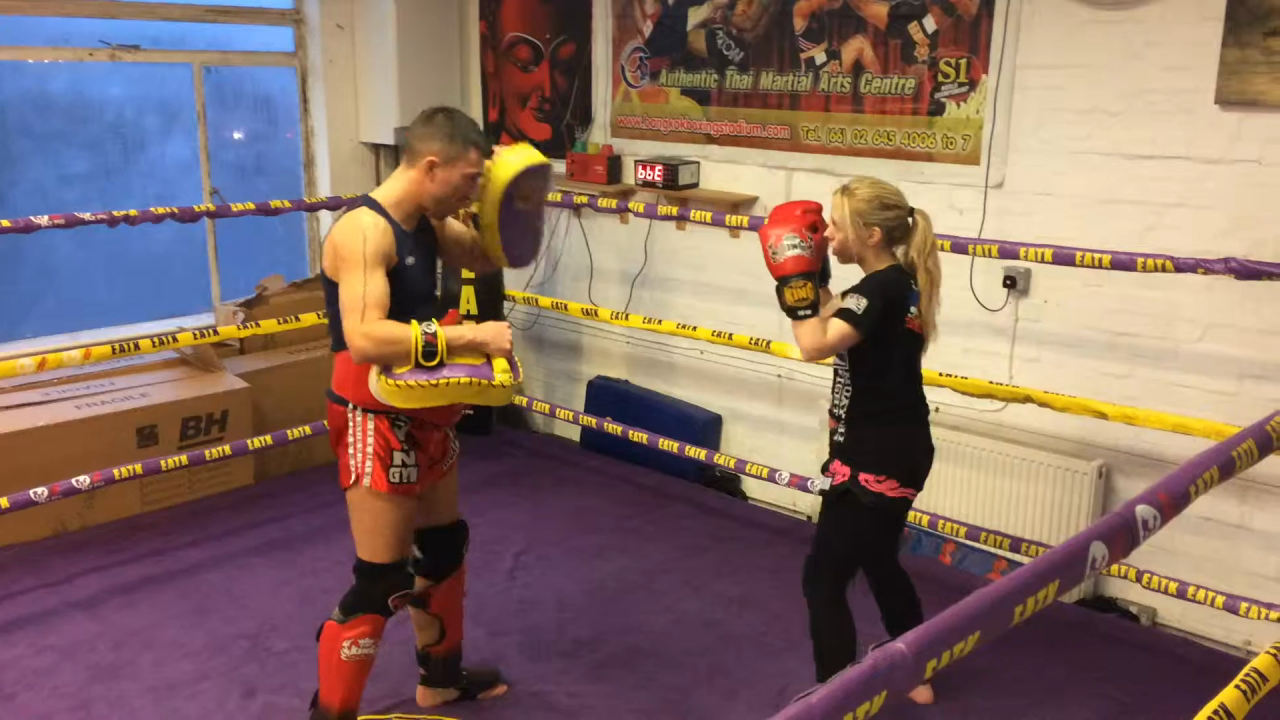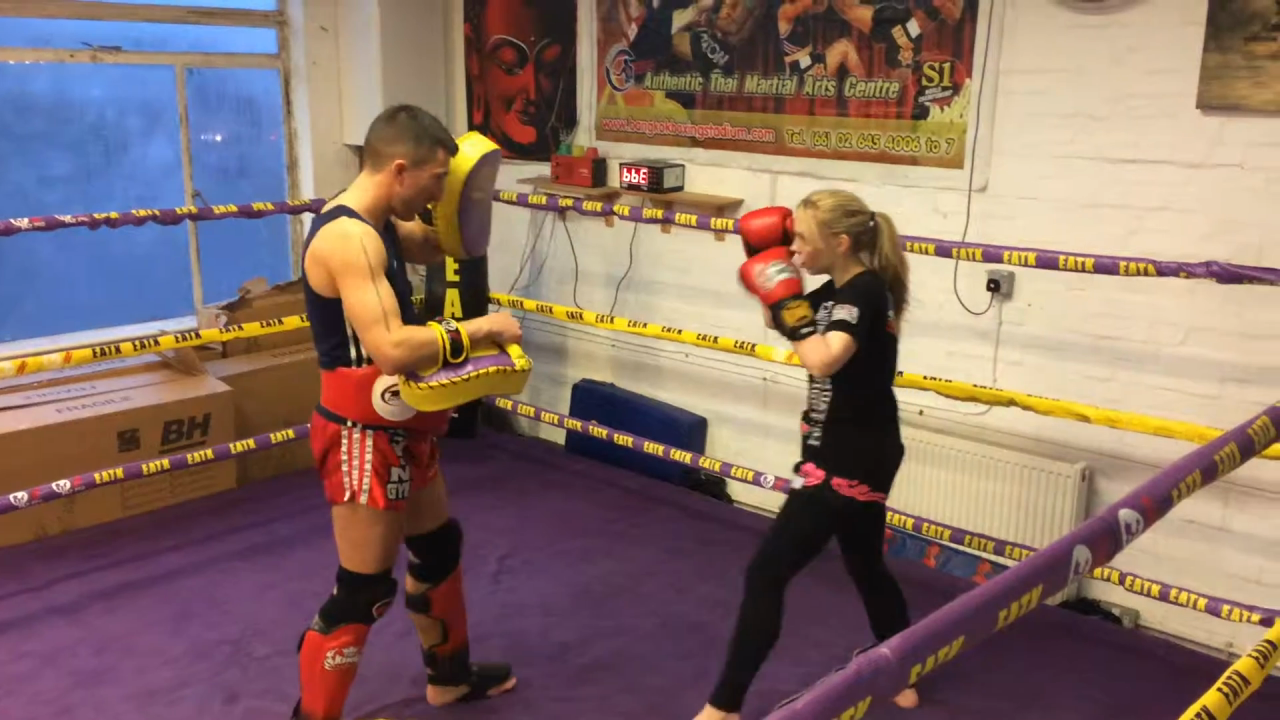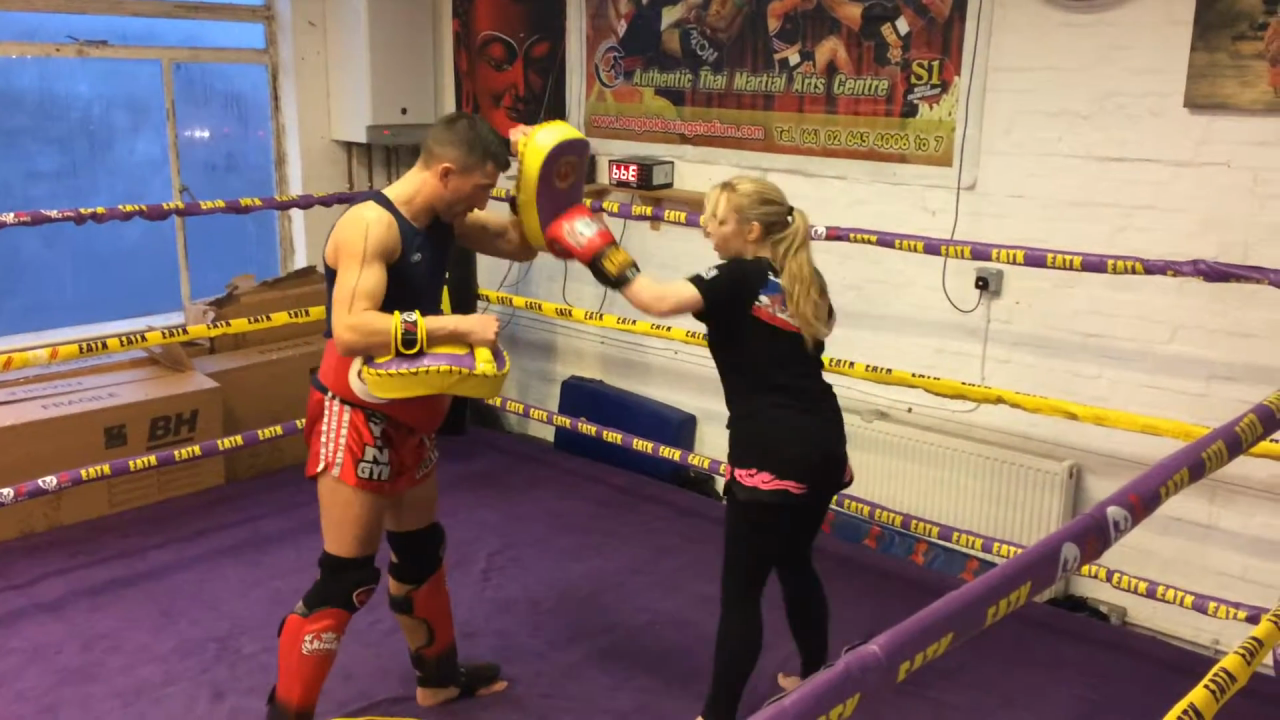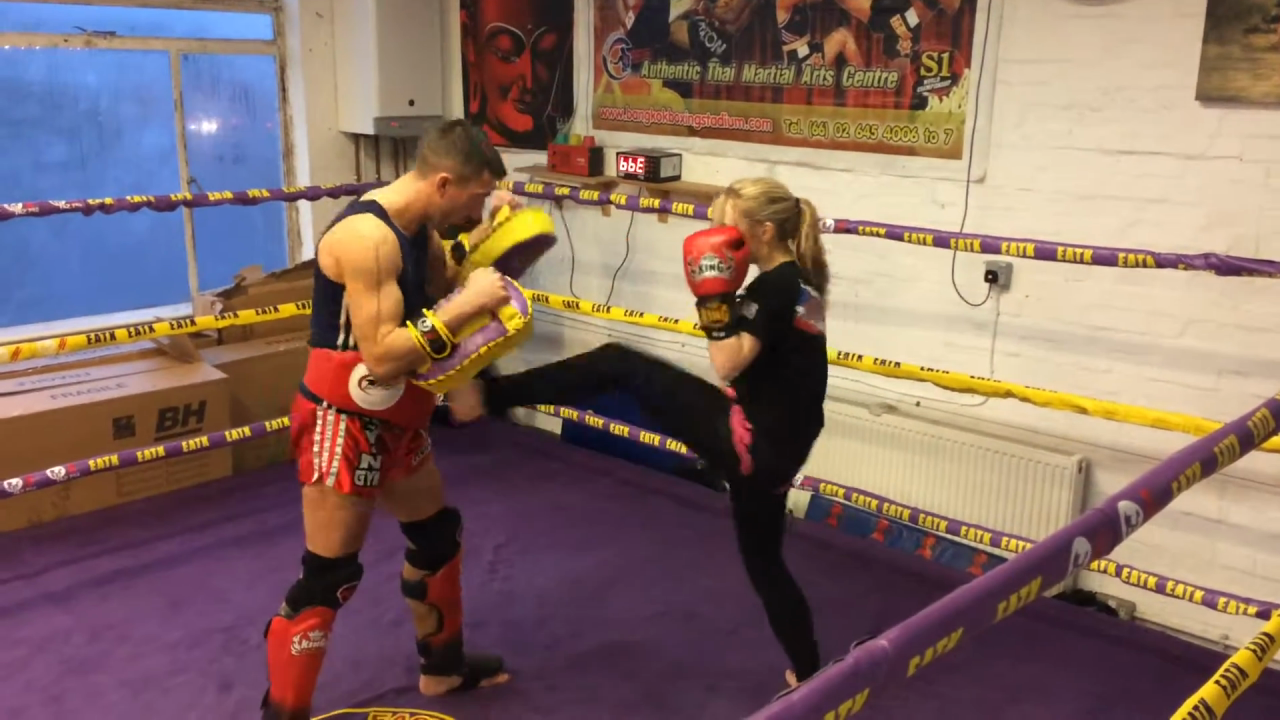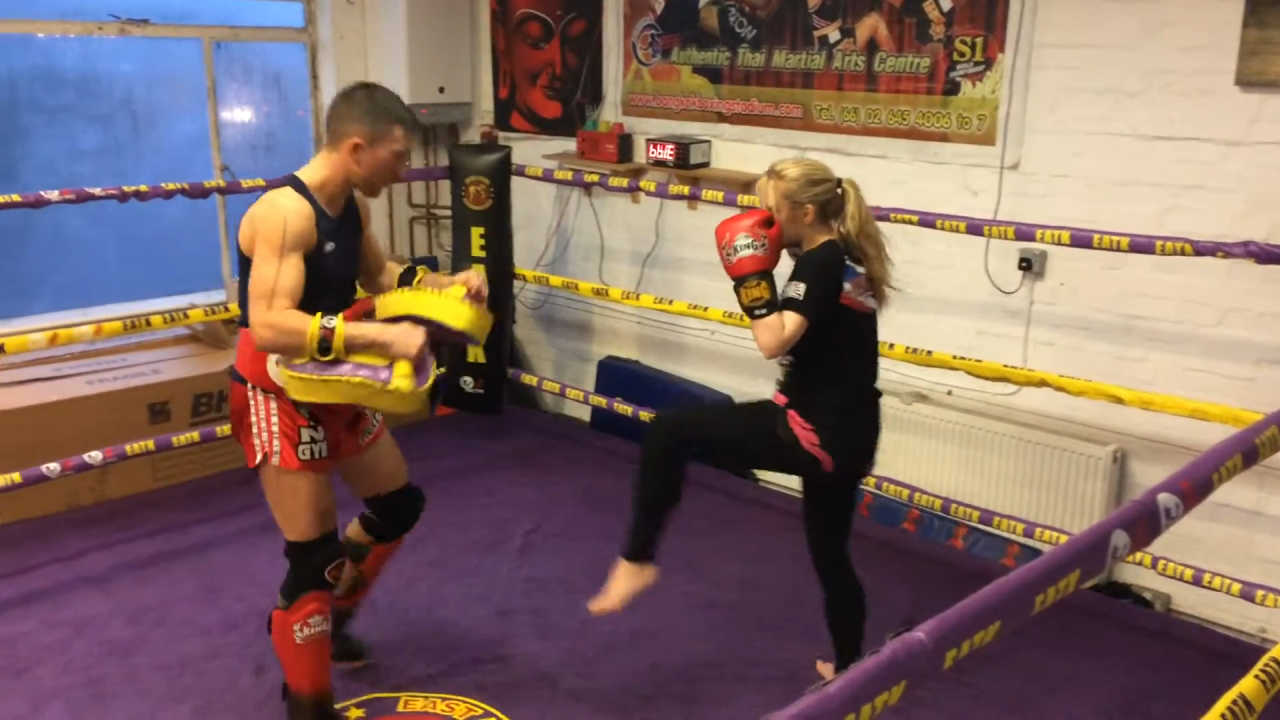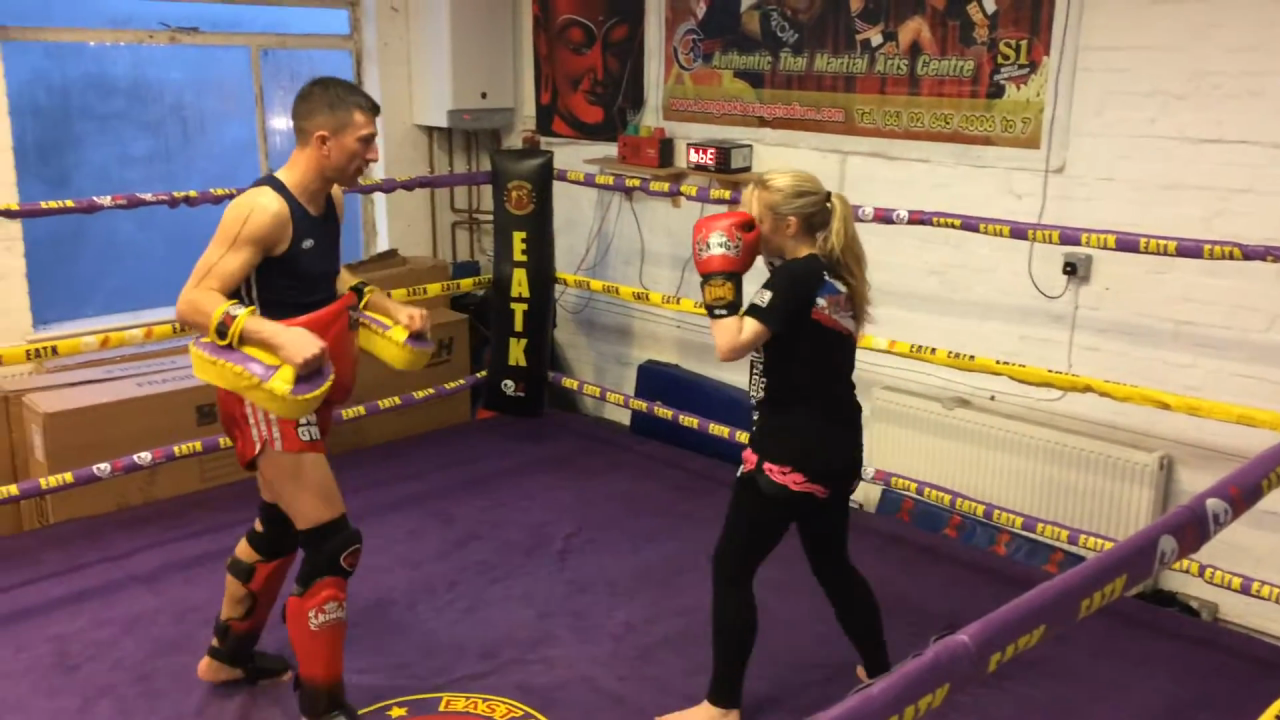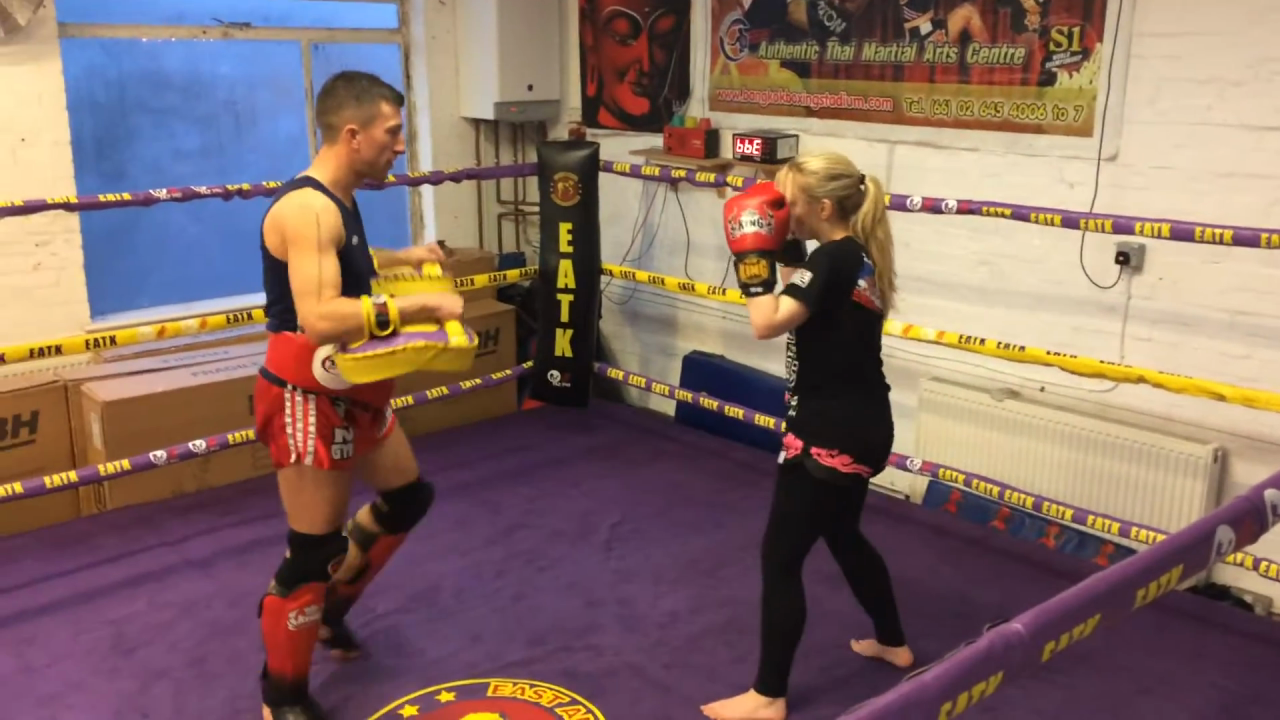
dt=0.4s
person 1, frame 1
left shoulder: (427, 221)
right shoulder: (364, 231)
left elbow: (487, 255)
right elbow: (364, 340)
right wrist: (470, 336)
left hip: (425, 416)
right hip: (376, 422)
left knee: (445, 544)
right knee: (381, 580)
person 1, frame 2
left shoulder: (374, 223)
right shoulder: (347, 240)
left elbow: (430, 246)
right elbow: (392, 349)
right wrist: (481, 328)
left hip: (403, 424)
right hip: (365, 433)
left knee: (439, 548)
right knee: (364, 591)
person 1, frame 3
left shoulder: (444, 218)
right shoulder: (370, 225)
left elbow: (522, 243)
right elbow: (349, 331)
right wrist: (454, 325)
left hip: (408, 414)
right hip: (356, 416)
left knee: (421, 548)
right knee: (346, 577)
person 1, frame 4
left shoulder: (415, 224)
right shoulder: (366, 236)
left elbow: (442, 283)
right elbow: (383, 356)
right wrist: (467, 305)
left hip: (395, 414)
right hip: (345, 419)
left knee: (437, 533)
right knee: (328, 577)
left ankle: (442, 663)
person 1, frame 5
left shoulder: (350, 202)
right shoulder: (283, 213)
left elbow: (376, 274)
right elbow: (268, 327)
left wrist: (445, 284)
right wrist: (381, 336)
right hip: (281, 400)
left knee: (398, 503)
right knee: (315, 557)
left ankle: (328, 622)
person 1, frame 6
left shoulder: (331, 200)
right shoulder: (263, 210)
right elbow: (192, 303)
left wrist: (391, 308)
right wrist: (277, 335)
left knee: (280, 527)
right knee: (333, 545)
left ankle: (230, 651)
person 1, frame 7
left shoulder: (338, 198)
right shoulder: (308, 209)
right elbow: (321, 319)
left wrist: (396, 259)
right wrist: (421, 305)
left hip: (352, 389)
right hip: (307, 397)
left knee: (407, 497)
right knee: (314, 549)
left ankle: (325, 612)
person 2, frame 1
left shoulder: (884, 288)
right shoulder: (896, 282)
left elbow: (815, 344)
right elbow: (833, 323)
left wrist: (792, 271)
right wrist: (812, 269)
left hip: (875, 458)
right hip: (897, 450)
left knee: (823, 580)
right knee: (878, 561)
person 2, frame 2
left shoulder: (864, 292)
right shoulder: (844, 289)
left elbow: (821, 360)
right elbow: (781, 325)
left wrist: (783, 294)
right wrist: (766, 264)
left hip: (845, 462)
right hip: (865, 456)
left knee: (766, 574)
right knee: (866, 565)
person 2, frame 3
left shoulder: (737, 279)
right shoulder: (807, 282)
left elbow: (659, 301)
left wrist: (597, 252)
left hip: (769, 453)
right hip: (826, 445)
left knee: (742, 589)
right knee: (794, 563)
person 2, frame 4
left shoulder: (772, 285)
right shoulder: (797, 280)
left elbow: (729, 364)
left wrist: (715, 294)
left hip: (745, 433)
right hip: (776, 448)
left knee: (618, 363)
right knee: (764, 561)
left ankle: (486, 396)
right ankle: (813, 676)
person 2, frame 5
left shoulder: (817, 263)
right shoulder: (852, 258)
left elbow: (772, 342)
left wrist: (750, 275)
left hip: (807, 425)
right hip: (853, 434)
left knee: (670, 432)
right knee: (830, 551)
left ankle: (637, 561)
right ankle: (847, 668)
person 2, frame 6
left shoulder: (794, 278)
right shoulder: (832, 274)
left elbow: (729, 345)
left wrist: (718, 276)
right wrist: (764, 266)
left hip: (790, 453)
right hip: (837, 449)
left knee: (730, 568)
right knee: (831, 562)
right ankle: (880, 673)
person 2, frame 7
left shoulder: (832, 260)
right shoulder: (858, 255)
left elbow: (767, 323)
right elbow: (810, 289)
left wrist: (750, 252)
right wrist: (781, 246)
left hip: (829, 432)
right hip: (863, 426)
left knee: (781, 557)
right knee: (842, 533)
right ankle: (893, 643)
